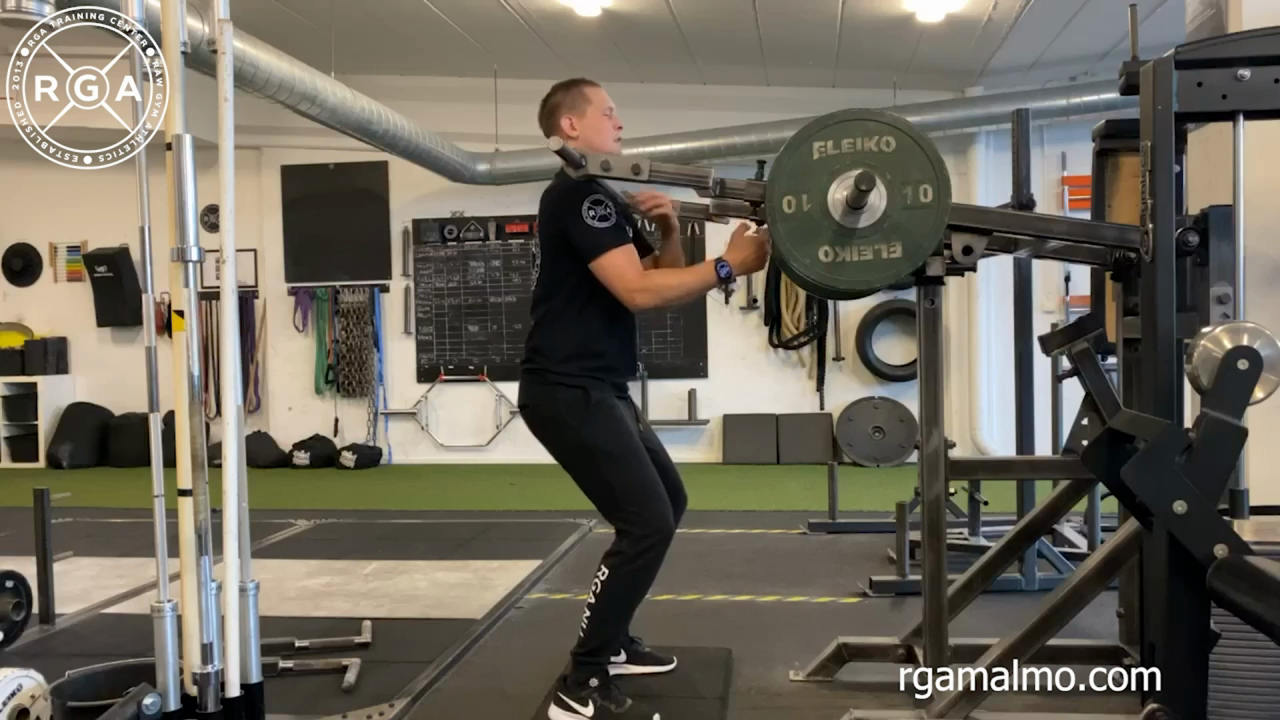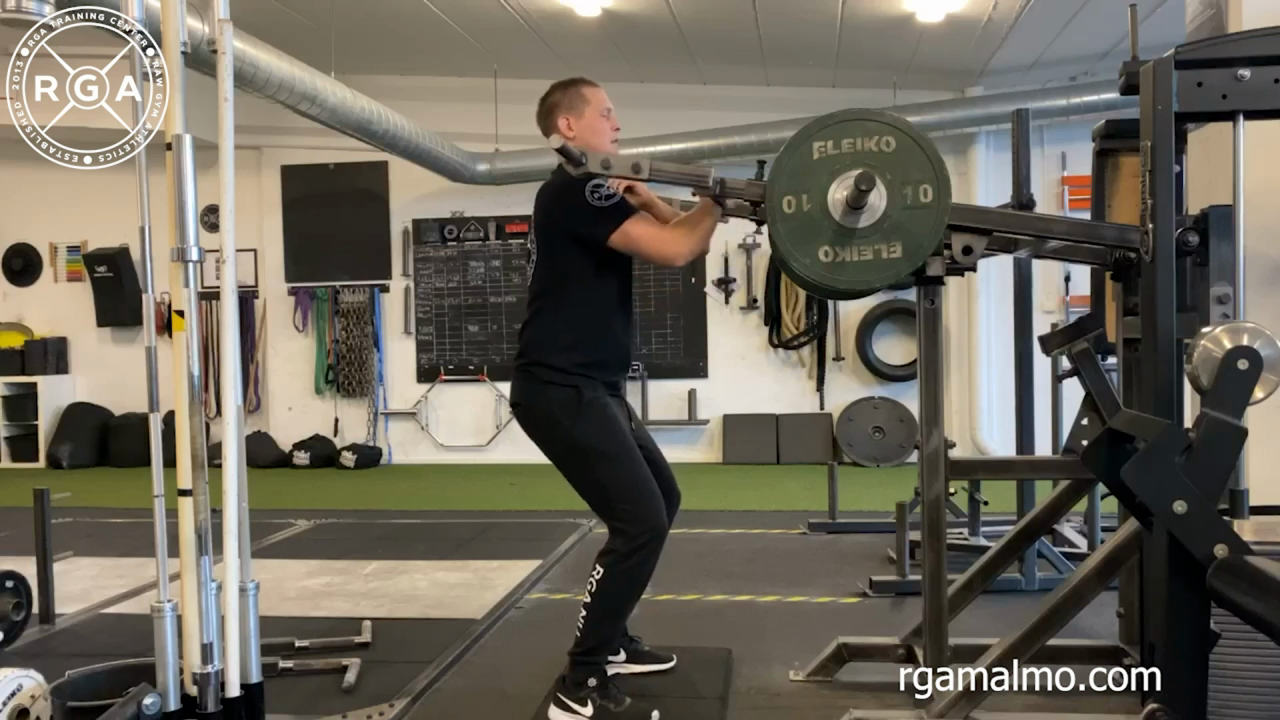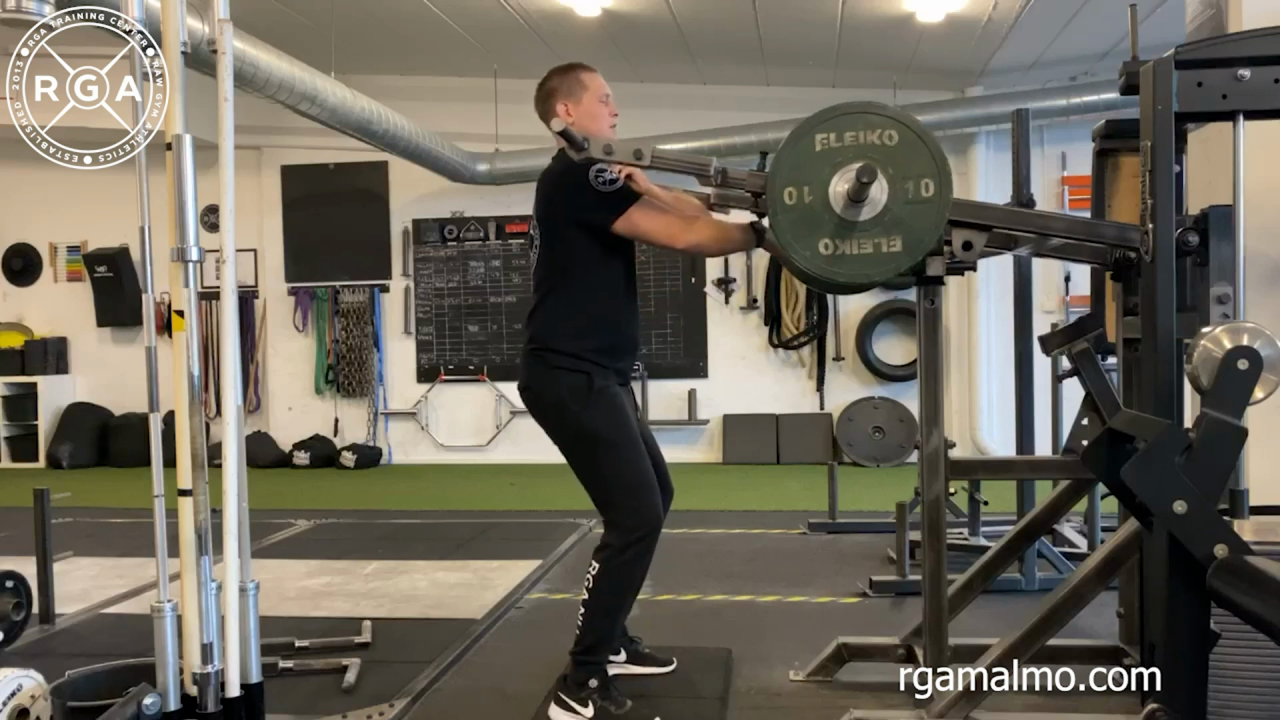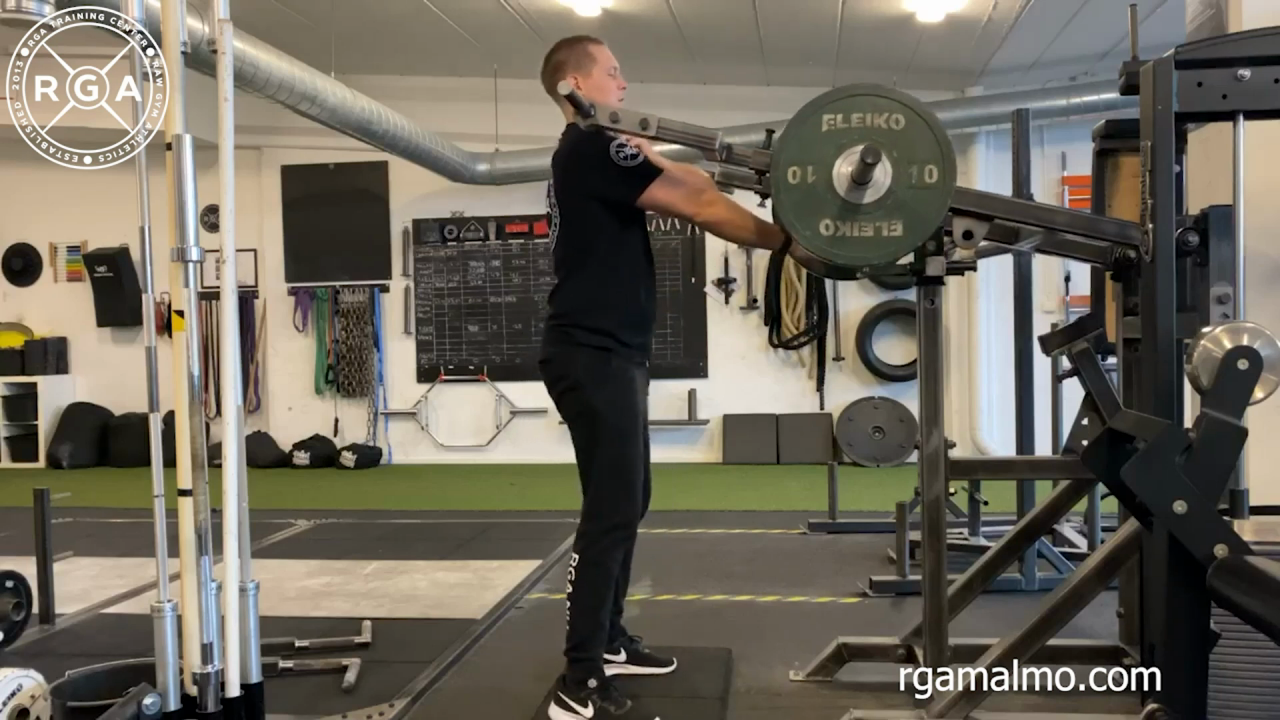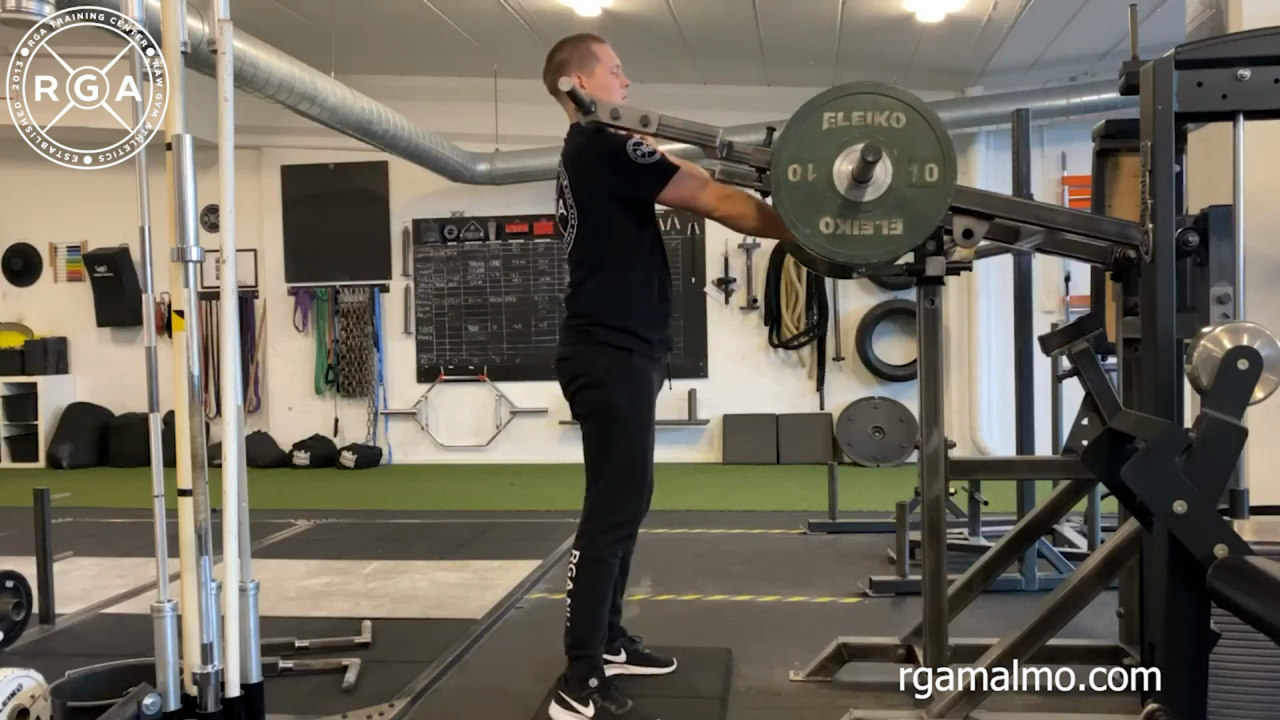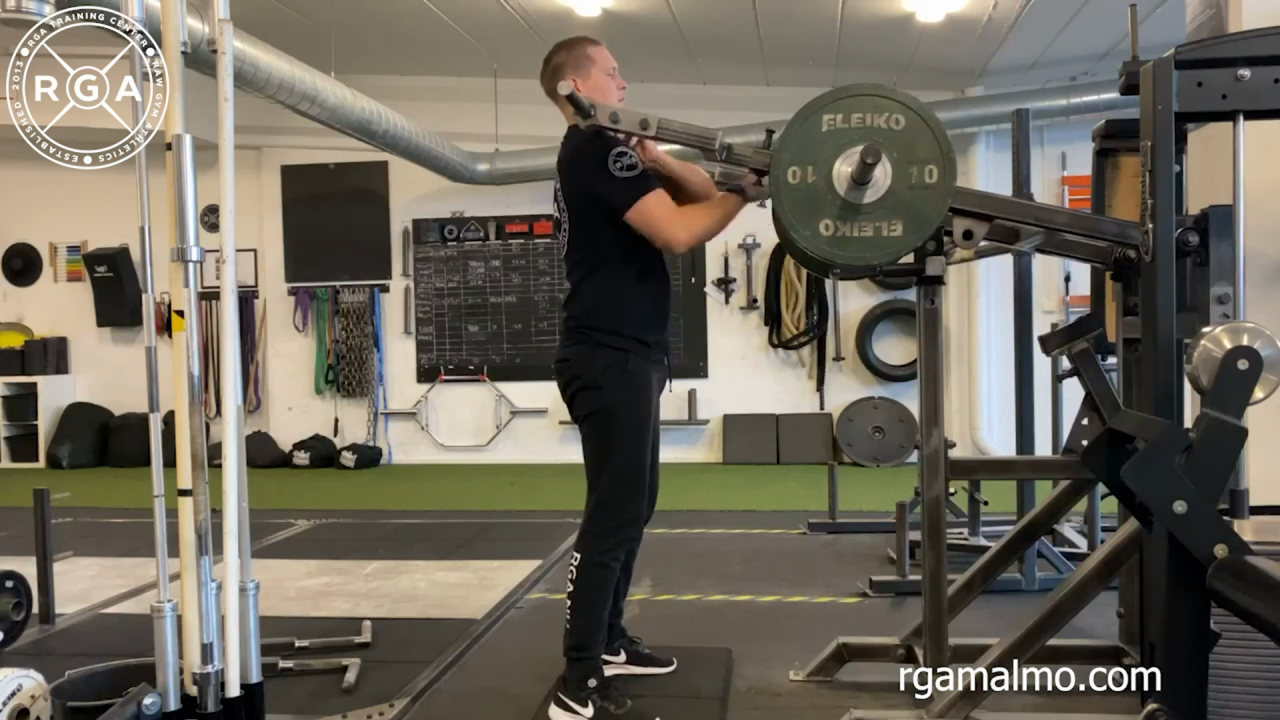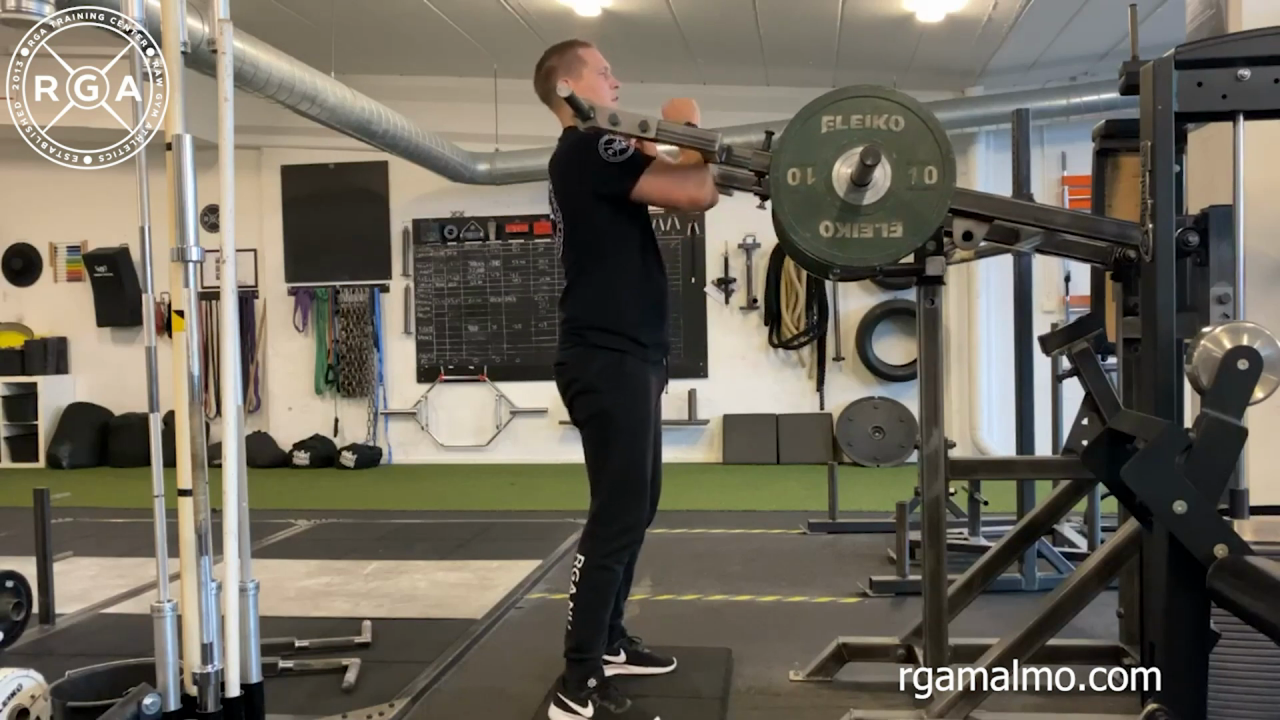
dt=0.4s
person 1, frame 1
left shoulder: (599, 198)
right shoulder: (579, 195)
left elbow: (654, 276)
right elbow: (638, 290)
left wrist: (669, 231)
right wrist: (728, 266)
left hip: (598, 388)
right hip: (569, 392)
left knee: (666, 504)
right knee: (646, 525)
left ankle: (611, 642)
person 1, frame 2
left shoulder: (594, 194)
right shoulder: (573, 192)
left elbow: (673, 236)
right elbow: (675, 251)
left wrist: (648, 202)
right wrist: (713, 204)
left hip: (590, 386)
right hip: (561, 390)
left knee: (659, 503)
right knee: (640, 523)
left ankle: (608, 640)
person 1, frame 3
left shoulder: (592, 181)
right shoulder: (574, 178)
left elbow: (689, 213)
right elbow: (682, 235)
left wrist: (642, 187)
right wrist: (760, 234)
left hip: (595, 374)
right hip: (570, 377)
left knee: (652, 501)
right knee: (636, 518)
left ankle: (610, 642)
person 1, frame 4
left shoulder: (596, 154)
right shoulder: (591, 149)
left elbow: (696, 185)
right elbow: (700, 209)
left wrist: (650, 158)
right wrist: (784, 239)
left hip: (609, 353)
right hip: (592, 355)
left knee: (625, 503)
right knee: (613, 512)
left ankle: (609, 641)
person 1, frame 5
left shoulder: (594, 152)
right shoulder: (603, 148)
left elbow: (693, 181)
right elbow: (717, 202)
left wrist: (653, 151)
left hip: (615, 352)
right hip: (611, 355)
left knee: (623, 505)
right knee: (612, 512)
left ankle: (607, 643)
person 1, frame 6
left shoulder: (597, 153)
right shoulder: (597, 151)
left elbow: (701, 189)
right elbow: (680, 231)
left wrist: (654, 158)
right wrist: (747, 192)
left hip: (621, 355)
right hip: (609, 359)
left knee: (630, 506)
right knee: (615, 513)
left ankle: (607, 642)
person 1, frame 7
left shoulder: (602, 155)
right shoulder: (587, 151)
left elbow: (701, 194)
right elbow: (696, 192)
left wrist: (664, 151)
right wrist: (686, 132)
left hip: (627, 357)
right hip: (607, 361)
left knee: (633, 509)
right knee: (617, 516)
left ankle: (607, 643)
